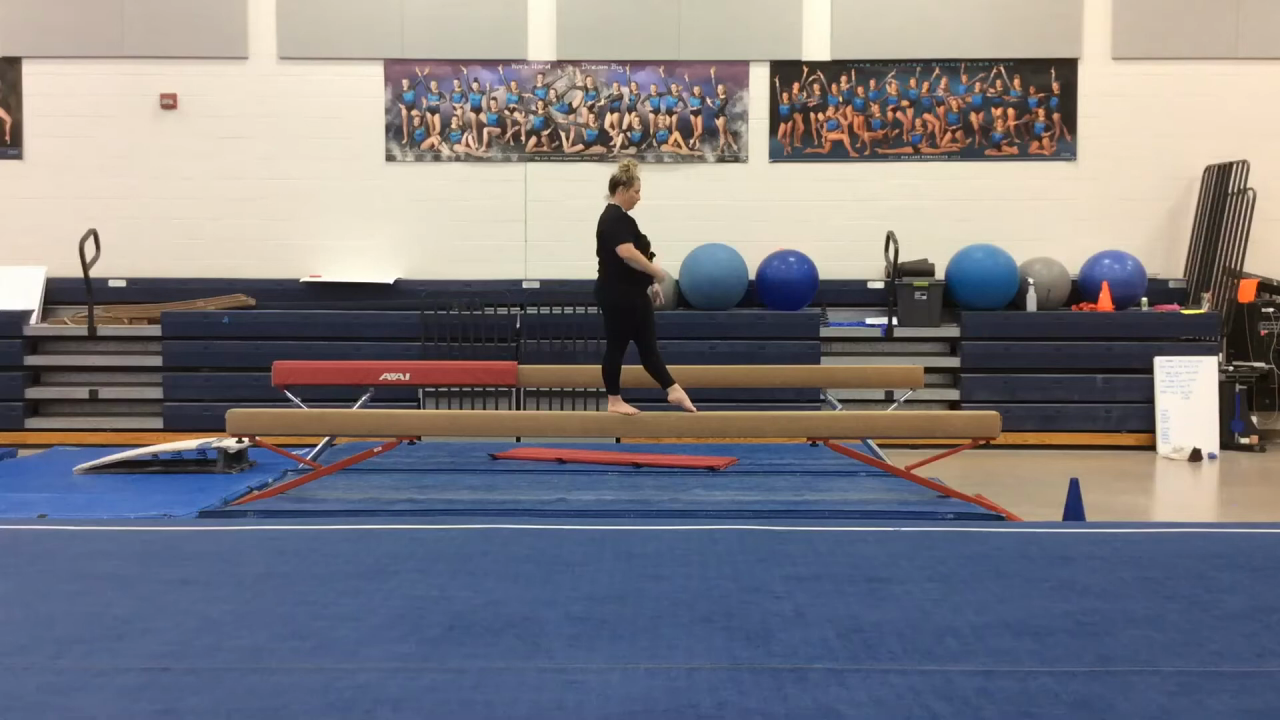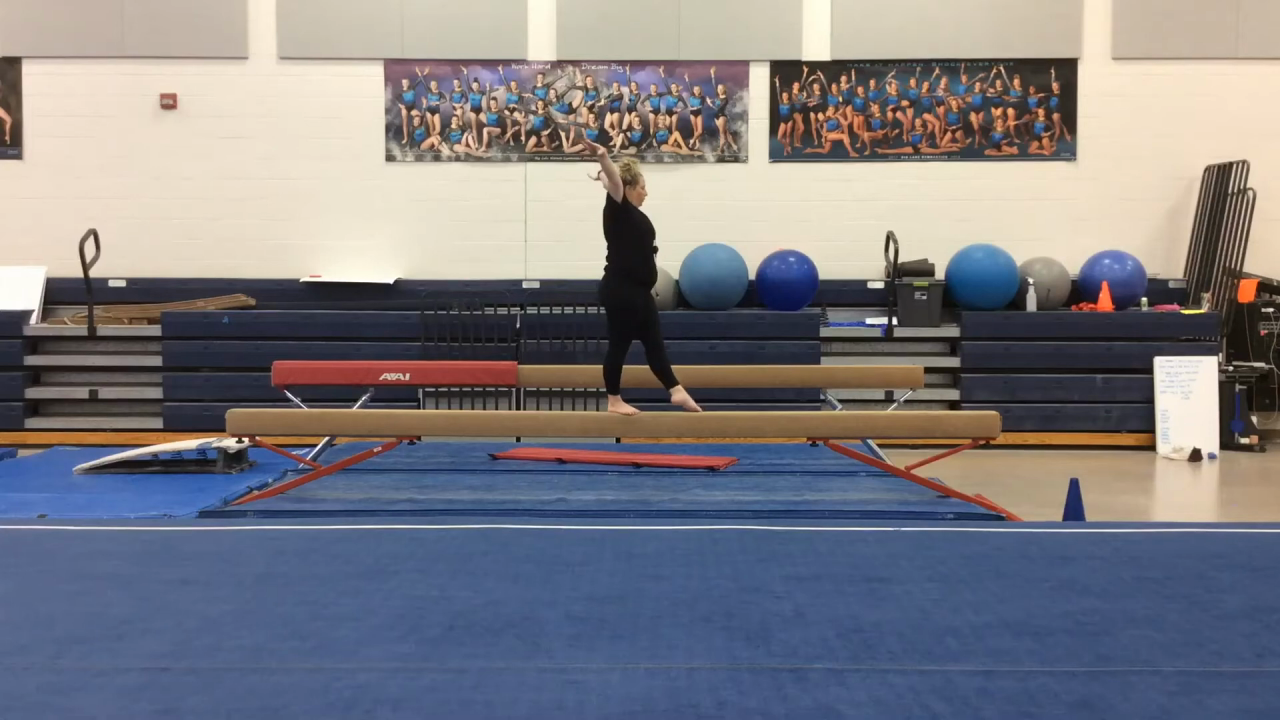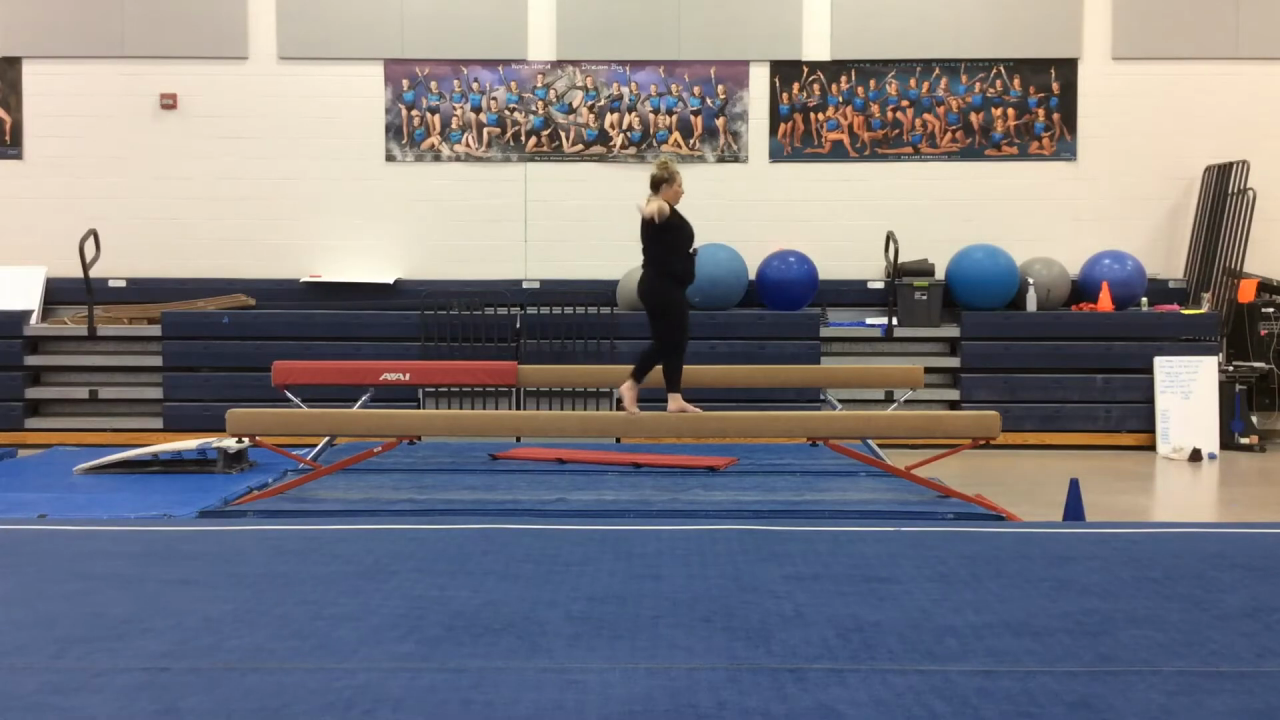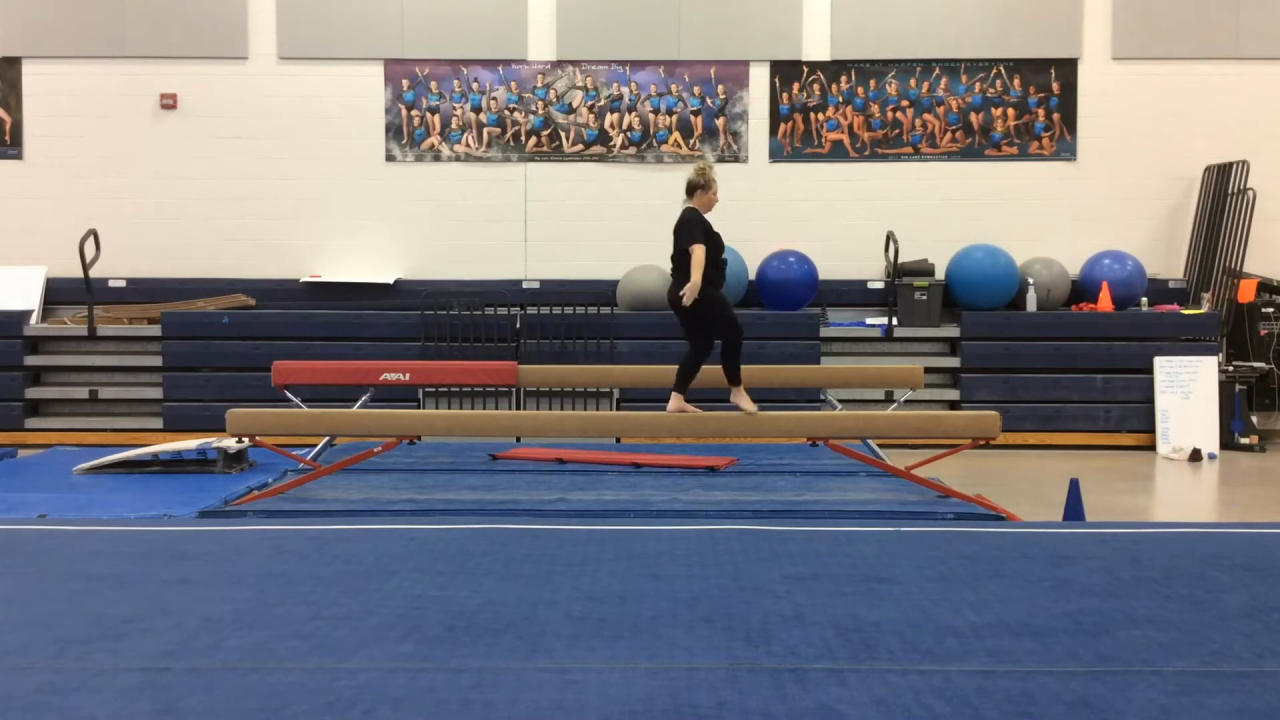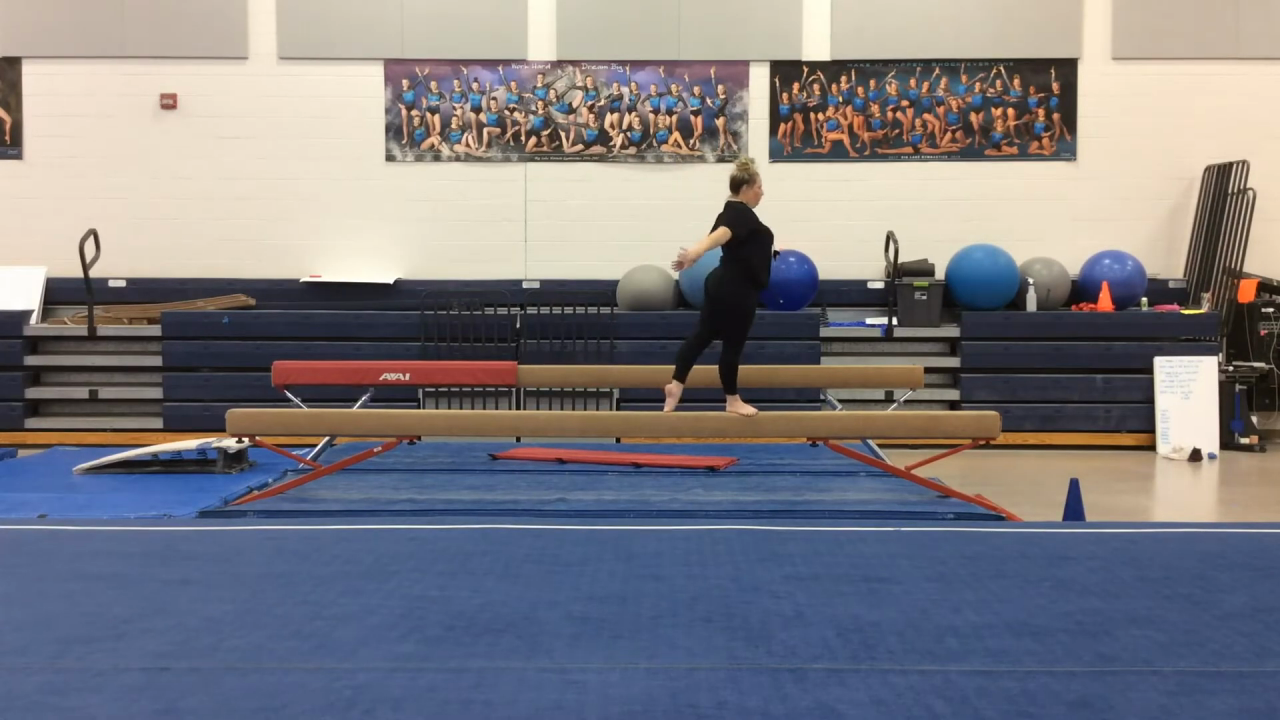
dt=1s
person 1, frame 1
left shoulder: (620, 217)
right shoulder: (614, 218)
right elbow: (626, 253)
left wrist: (650, 281)
right wrist: (656, 273)
left hip: (632, 295)
right hip: (616, 295)
left knee: (648, 346)
right knee: (617, 346)
left ankle: (674, 391)
right ankle: (614, 401)
person 1, frame 2
left shoulder: (630, 213)
right shoulder: (618, 210)
left elbow: (616, 183)
right elbow: (615, 184)
left wrist: (603, 174)
right wrist: (602, 158)
left hip: (638, 292)
right hip: (619, 291)
left knee: (654, 342)
right knee: (619, 345)
left ankle: (677, 392)
right ankle: (614, 401)
person 1, frame 3
left shoulder: (666, 212)
right shoulder: (660, 209)
right elbow: (659, 205)
right wrist: (652, 207)
left hip: (666, 287)
right hip: (661, 287)
left knee: (674, 343)
right knee: (667, 343)
left ankle: (675, 399)
right ankle: (631, 385)
person 1, frame 4
left shoulder: (691, 219)
right shoulder: (692, 220)
right elbow: (696, 251)
right wrist: (695, 281)
left hip: (685, 294)
right hip: (696, 295)
left knee: (700, 346)
right knee: (733, 334)
left ankle: (677, 400)
right ankle: (737, 393)
person 1, frame 5
left shoulder: (733, 212)
right shoulder: (741, 214)
left elbow: (716, 236)
right elbow: (720, 234)
left wrist: (694, 254)
right wrist: (695, 252)
left hip: (721, 284)
right hip: (736, 291)
left knee: (703, 334)
right knee: (733, 345)
left ankle: (676, 384)
right ankle: (733, 401)
